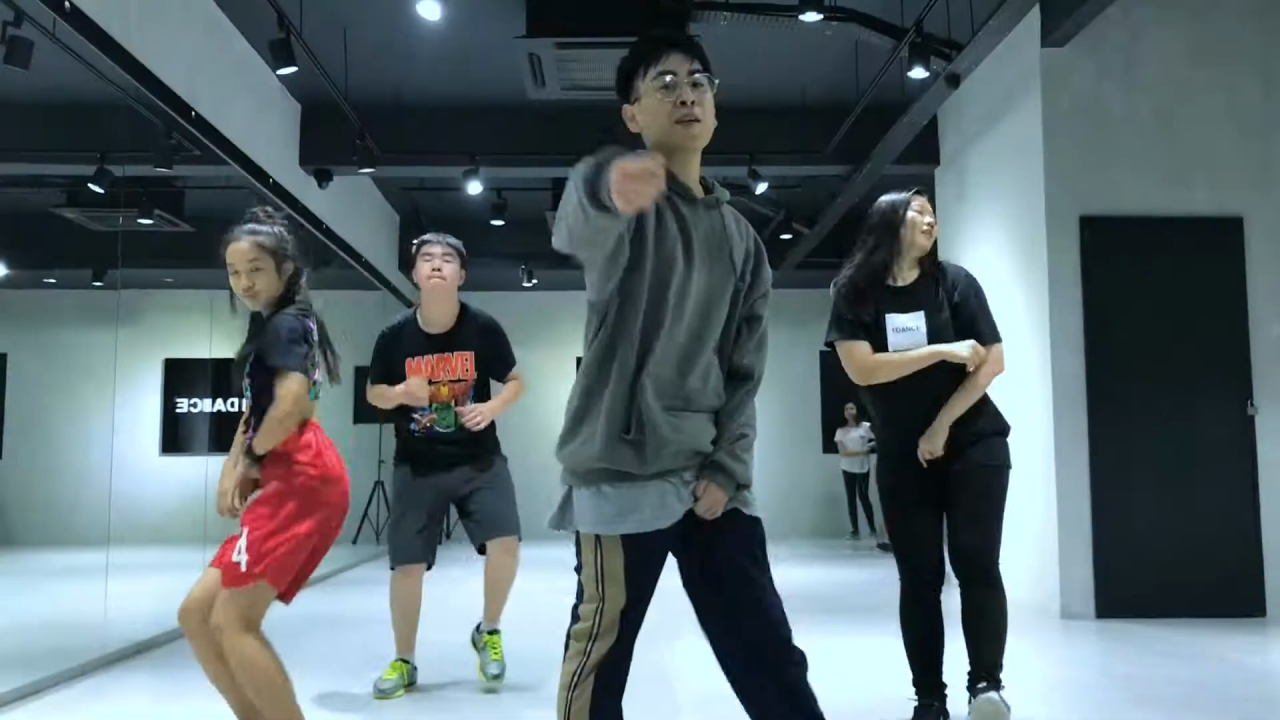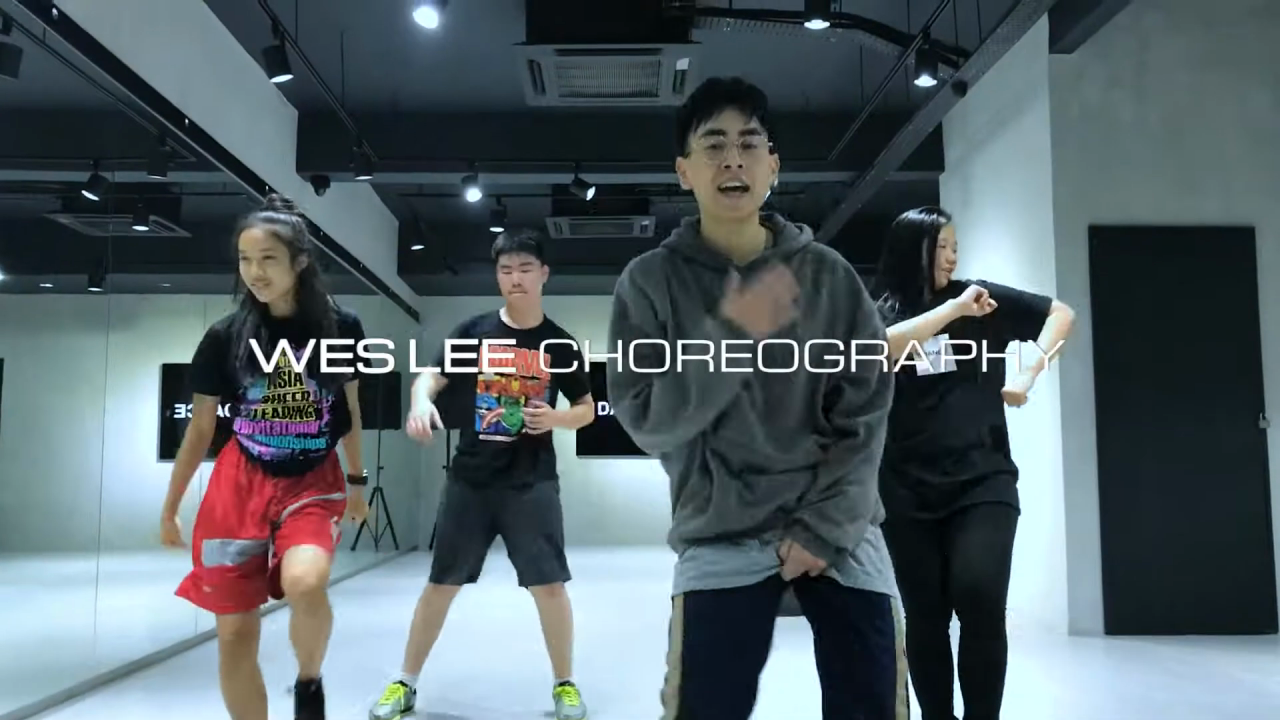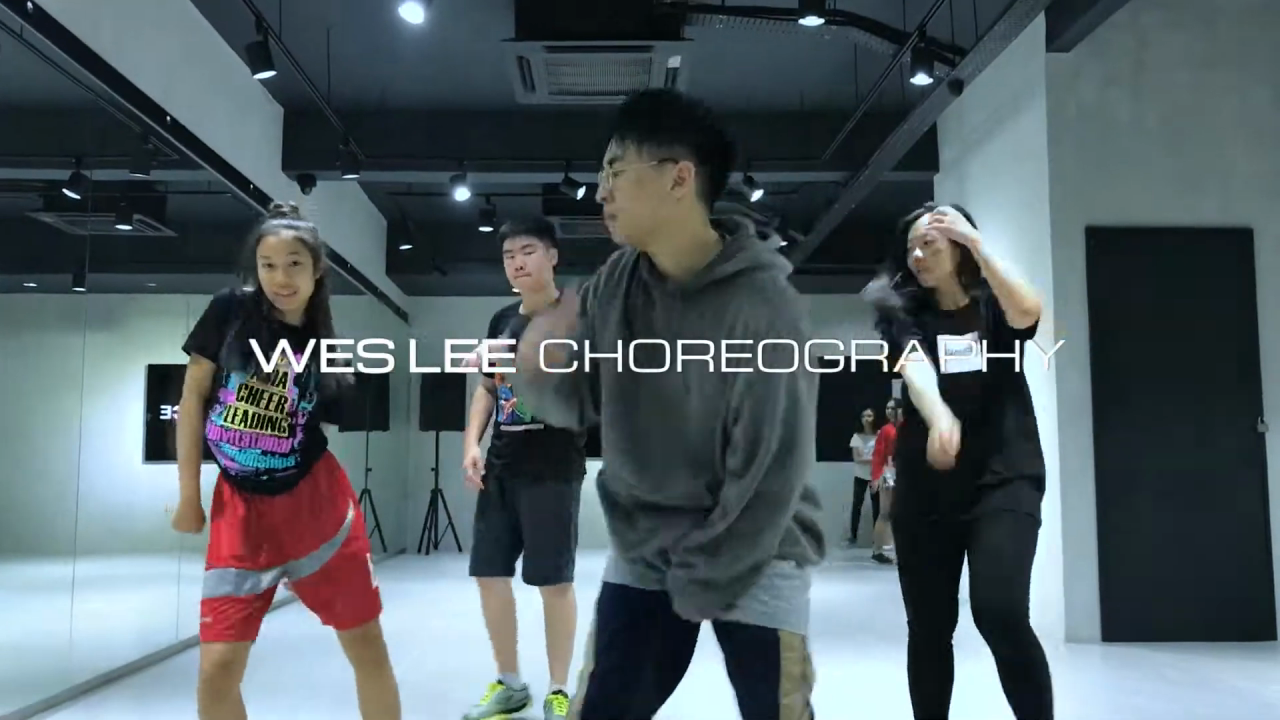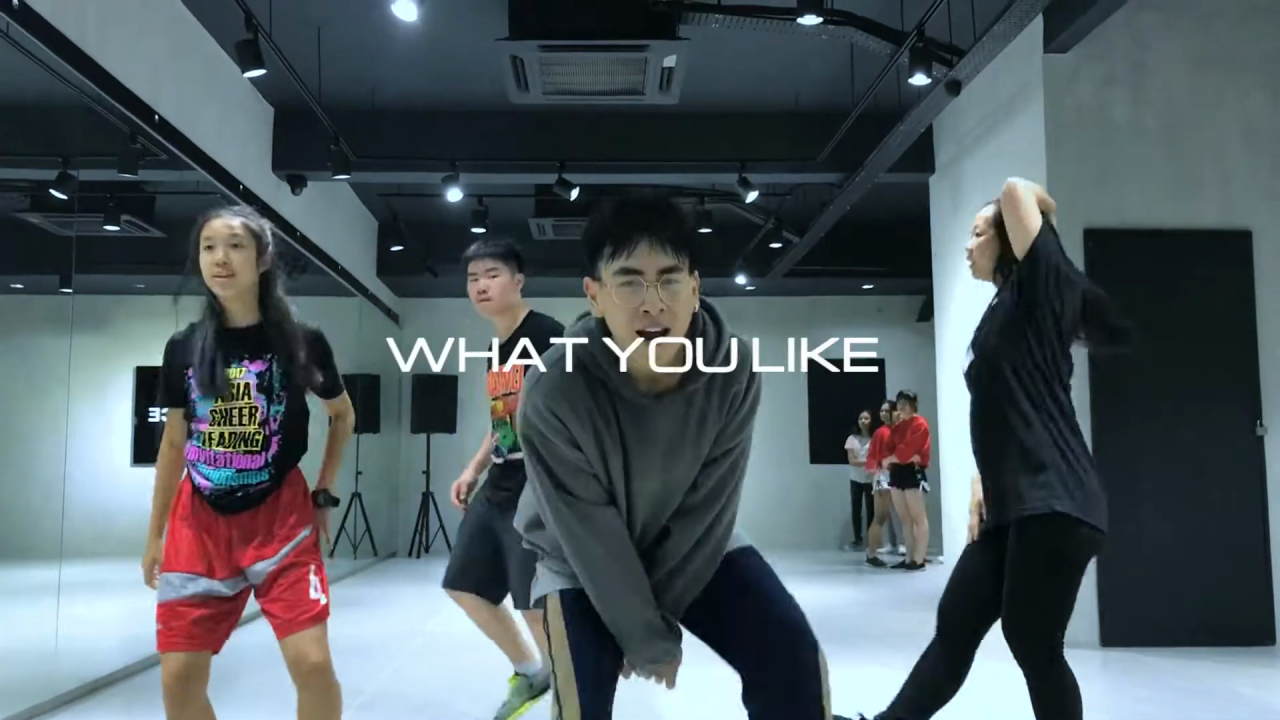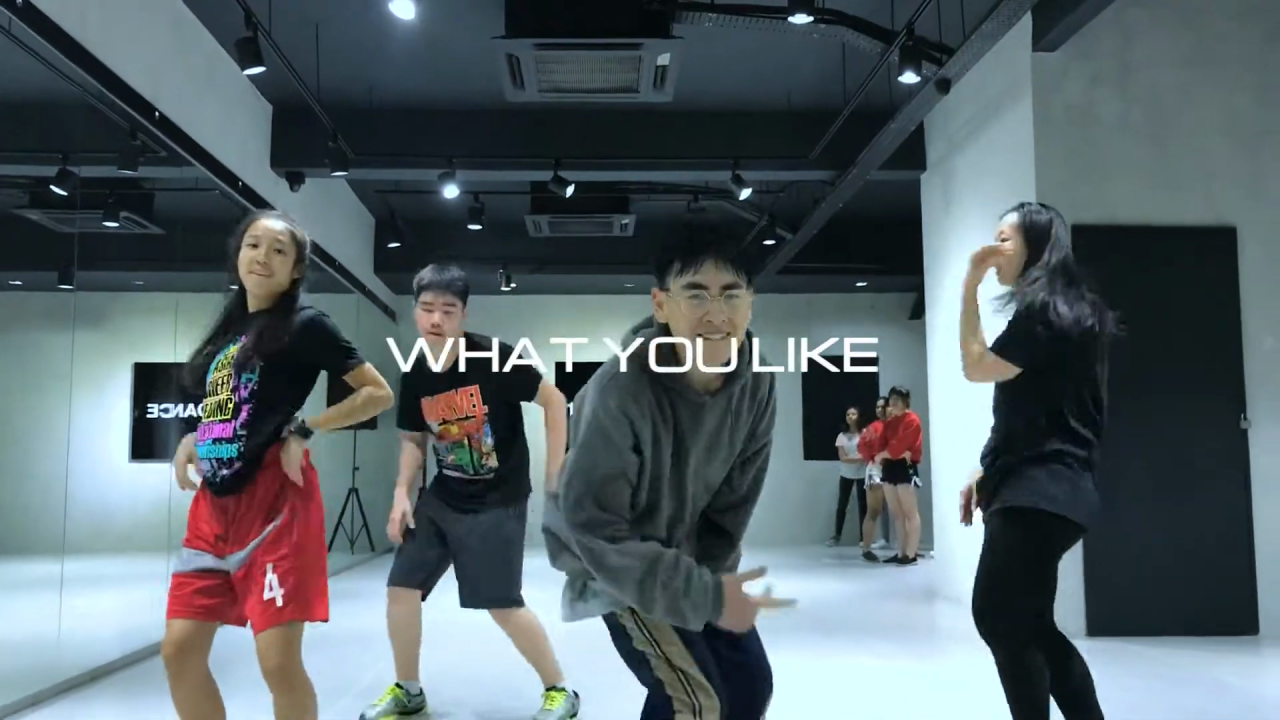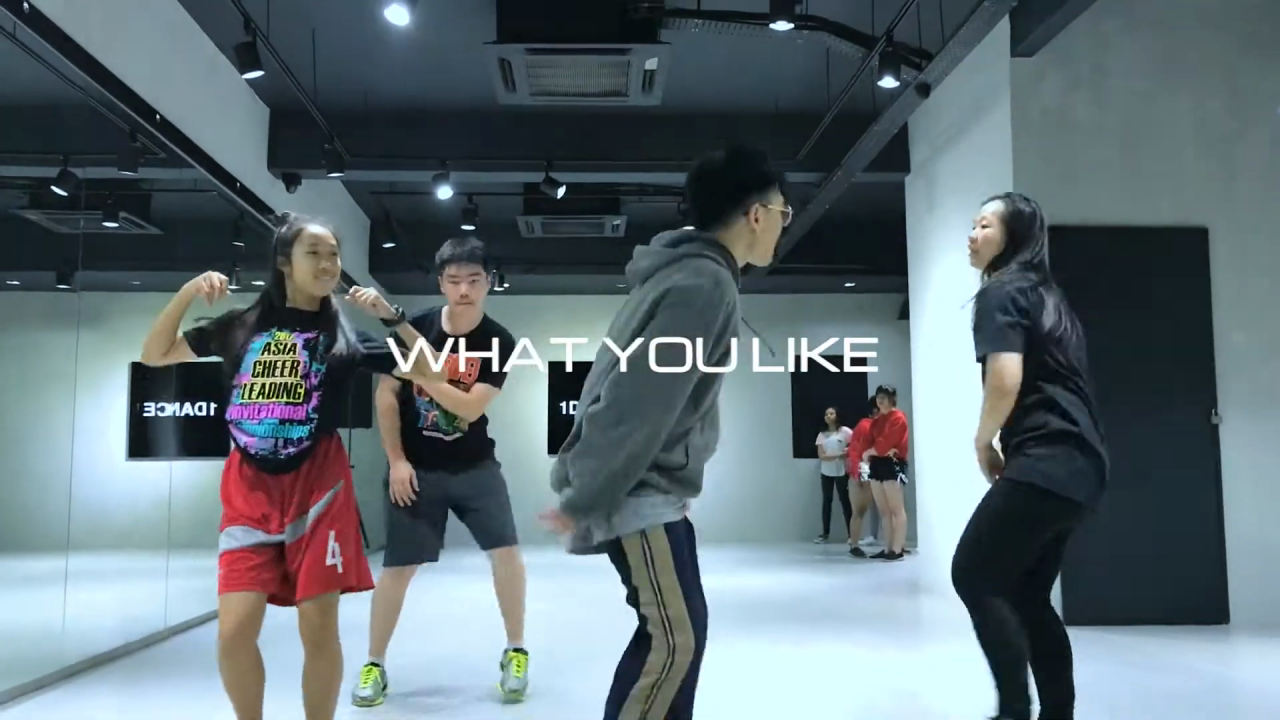
dt=0.4s
person 1, frame 1
left shoulder: (736, 232)
right shoulder: (626, 191)
left elbow: (744, 364)
right elbow: (579, 230)
left wrist: (728, 467)
right wrist: (608, 192)
left hip: (707, 467)
right hip: (620, 462)
left knee: (763, 643)
right knee: (601, 646)
person 1, frame 2
left shoulder: (827, 275)
right shoulder: (651, 281)
left elbow: (866, 413)
right elbow: (651, 422)
left wrist: (823, 526)
right wrist: (729, 334)
left hip: (836, 527)
right hip: (722, 534)
person 1, frame 3
left shoulder: (763, 305)
right shoulder: (615, 283)
left elbow: (770, 475)
right elbow: (572, 404)
left wrist: (709, 581)
right wrist: (549, 357)
left hip: (752, 555)
right hip: (645, 549)
person 1, frame 4
left shoulder: (732, 375)
right shoulder: (554, 395)
left elbow: (706, 512)
right elbow: (592, 536)
left wrist: (653, 638)
right wrist: (650, 638)
left hip: (692, 545)
right hip: (584, 558)
left knee: (790, 653)
person 1, frame 5
left shoulder: (754, 387)
right shoulder: (619, 393)
left elbow: (732, 509)
right elbow: (592, 532)
left wrist: (709, 592)
right wrist: (704, 591)
left hip: (684, 553)
right hip: (615, 565)
left knee: (748, 679)
person 1, frame 6
left shoulder: (694, 277)
right shoulder: (700, 284)
right elbow: (632, 398)
left wrist: (644, 485)
right wrist: (586, 496)
left hip: (658, 489)
right hip: (630, 494)
left knee: (678, 636)
right knee: (675, 638)
person 2, frame 1
left shoulder: (954, 280)
right shoulder: (855, 291)
left elbow: (992, 359)
right elbow: (860, 367)
left wrist: (943, 424)
right wrist: (941, 352)
left hip: (973, 443)
right hip: (903, 456)
left knee: (976, 563)
right knee: (920, 578)
person 2, frame 2
left shoulder: (985, 301)
right shoulder: (885, 314)
left elbow: (1061, 312)
right elbow: (879, 349)
left wrist: (1030, 371)
right wrist: (953, 308)
left hip: (984, 481)
right hip: (909, 489)
left knee: (979, 599)
right knee: (926, 614)
person 2, frame 3
left shoulder: (1007, 309)
right shoulder: (906, 314)
left elbow: (1029, 311)
right elbow: (915, 372)
left wrist: (964, 233)
right wrist: (939, 416)
left hip: (1004, 486)
right hip: (930, 491)
left knee: (1001, 614)
right knee: (928, 628)
person 2, frame 4
left shoulder: (1034, 288)
right shoulder: (1006, 308)
left elbow: (1017, 190)
left wrist: (1038, 221)
right wrist: (984, 488)
left hip: (1053, 499)
right hip: (1012, 498)
left knee: (1030, 638)
right knee: (957, 618)
person 2, frame 5
left shoulder: (1045, 304)
right shoulder: (1044, 310)
left elbow: (976, 368)
left wrist: (971, 284)
right wrist: (984, 472)
left hip: (1044, 490)
right hip: (1036, 488)
left knee: (999, 618)
right knee: (1025, 624)
person 2, frame 6
left shoulder: (1001, 292)
right shoulder: (1033, 293)
left elbow: (1005, 380)
left wrist: (983, 440)
right wrist: (998, 443)
left hip: (1046, 464)
right hip: (1067, 465)
left knee: (975, 576)
right knee: (1025, 597)
person 3, frame 1
left shoulder: (285, 322)
right shoulder: (301, 322)
left elbow: (291, 403)
left wrist: (246, 457)
right wrist: (238, 460)
left hip: (299, 477)
right hip: (301, 480)
left knee: (231, 621)
right knee: (196, 617)
person 3, frame 2
left shoulder: (342, 327)
right shoulder: (225, 337)
right elbow: (202, 427)
left wrist: (358, 482)
right wrist: (169, 509)
left hip: (317, 482)
right hip: (242, 483)
left knee: (306, 585)
right knee: (236, 636)
person 3, frame 3
left shoulder: (323, 349)
right shoulder: (227, 311)
right elbow: (191, 402)
right wrist: (188, 492)
left hip: (316, 500)
right hip: (239, 504)
left knee: (367, 645)
right knee: (216, 672)
person 3, frame 4
left shoulder: (300, 342)
right shoulder: (185, 346)
left elbow: (343, 415)
right elbow: (172, 443)
left wrist: (323, 496)
right wrist: (154, 538)
left hip: (280, 514)
right hip: (200, 518)
left knee: (313, 667)
right knee: (180, 678)
person 3, frame 5
left shoulder: (306, 326)
right shoulder: (227, 333)
left elbow: (379, 392)
left wrist: (303, 432)
right wrist: (192, 442)
left hip: (275, 495)
right hip: (217, 499)
left knee: (279, 660)
right knee: (179, 650)
person 3, frame 6
left shoulder: (346, 337)
right shoulder: (245, 323)
left elbow: (429, 372)
right elbow: (153, 353)
left wrist: (390, 315)
right wrist: (188, 291)
left hip: (318, 479)
right hip: (250, 482)
left knee: (318, 627)
right knee: (235, 629)
person 4, frame 1
left shoulder: (483, 328)
right shoulder: (398, 334)
left elbow: (516, 381)
right elbow: (376, 394)
left wrist: (493, 410)
right wrist: (400, 394)
left hip: (478, 458)
right hip: (417, 465)
left knee: (505, 540)
right knee: (407, 563)
left ankle: (488, 632)
right ankle: (403, 661)
person 4, frame 2
left shoulder: (561, 344)
right shoulder: (475, 330)
left elbow: (583, 415)
right elbow: (431, 378)
left wrist: (553, 415)
right wrist: (421, 404)
left hip: (532, 482)
right hip: (470, 480)
left knee: (548, 584)
right knee: (441, 582)
person 4, frame 3
right shoulder: (500, 322)
right wrist: (473, 444)
left hip: (552, 468)
right hip: (501, 467)
left knee: (553, 581)
right knee: (490, 575)
person 4, frame 4
left shoulder: (547, 335)
right shoulder: (495, 348)
right wrist: (473, 471)
right hip: (497, 490)
left knee: (533, 602)
right knee: (461, 586)
right ankle: (530, 671)
person 4, frame 5
left shoulder: (495, 355)
right shoulder: (414, 375)
left elbow: (553, 401)
right elbow: (412, 439)
left wrist: (555, 466)
right wrist: (401, 493)
left hip: (496, 501)
right hip: (442, 499)
left knee: (502, 605)
right knee: (401, 588)
person 4, frame 6
left shoulder: (500, 342)
right shoulder: (416, 328)
left elbow: (471, 406)
right elbow: (386, 395)
right wrist: (397, 460)
left hip: (474, 463)
right hip: (417, 466)
left knee: (505, 551)
right knee: (398, 567)
left ankle: (516, 652)
right ankle: (374, 666)
